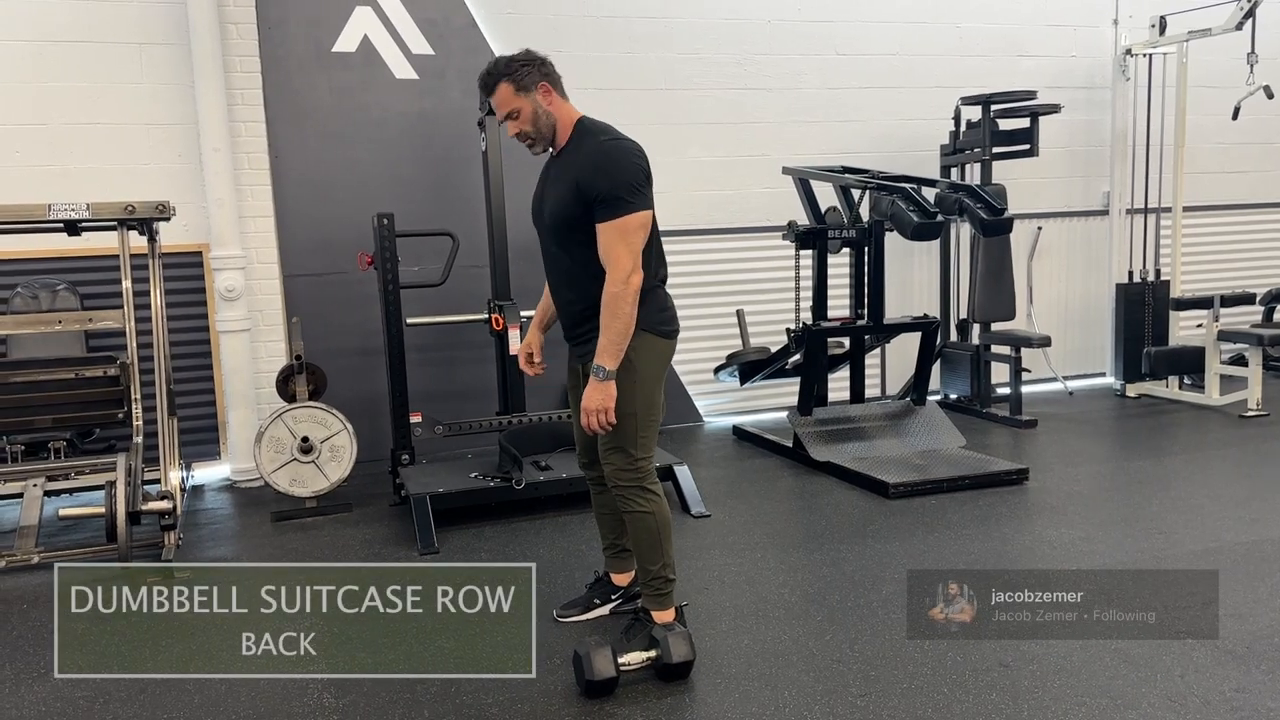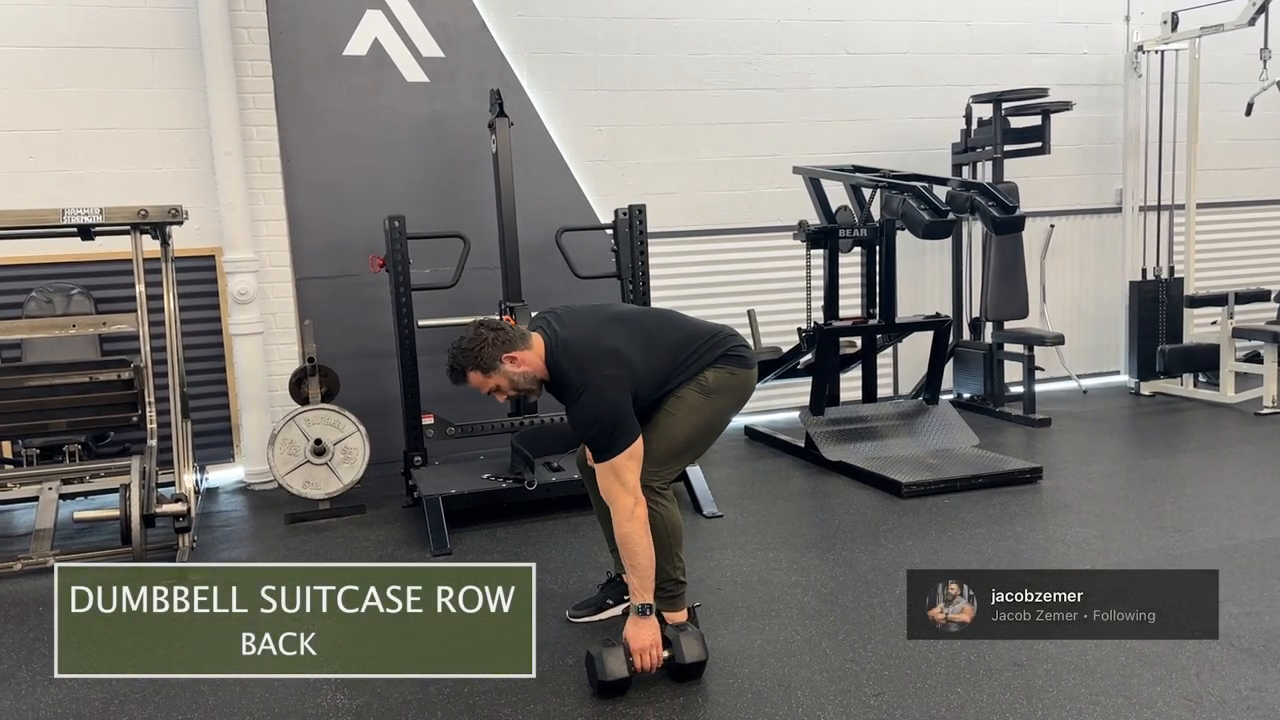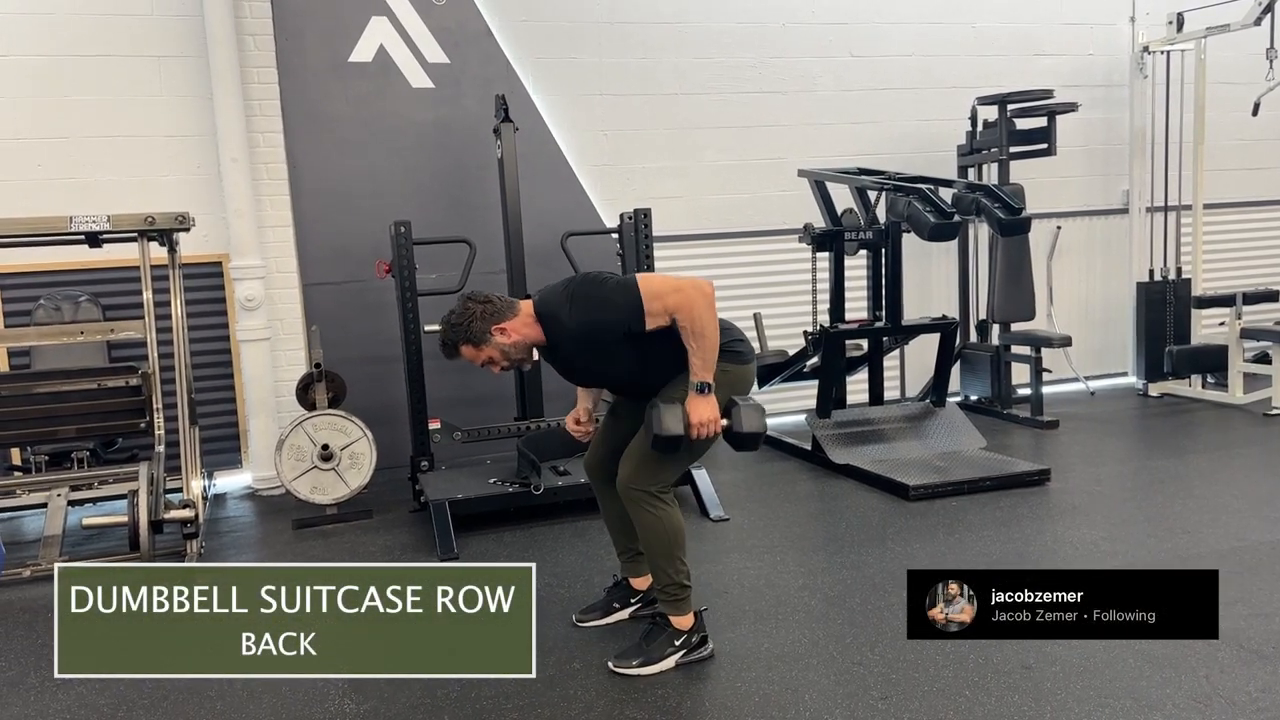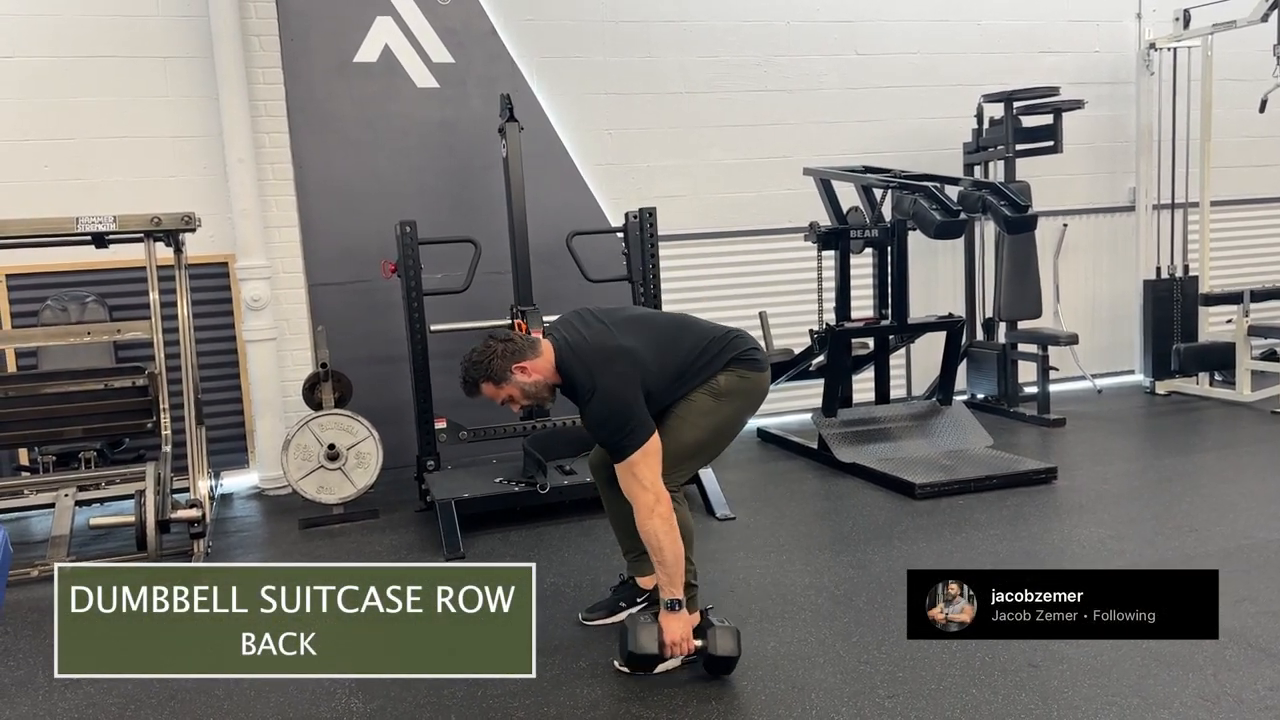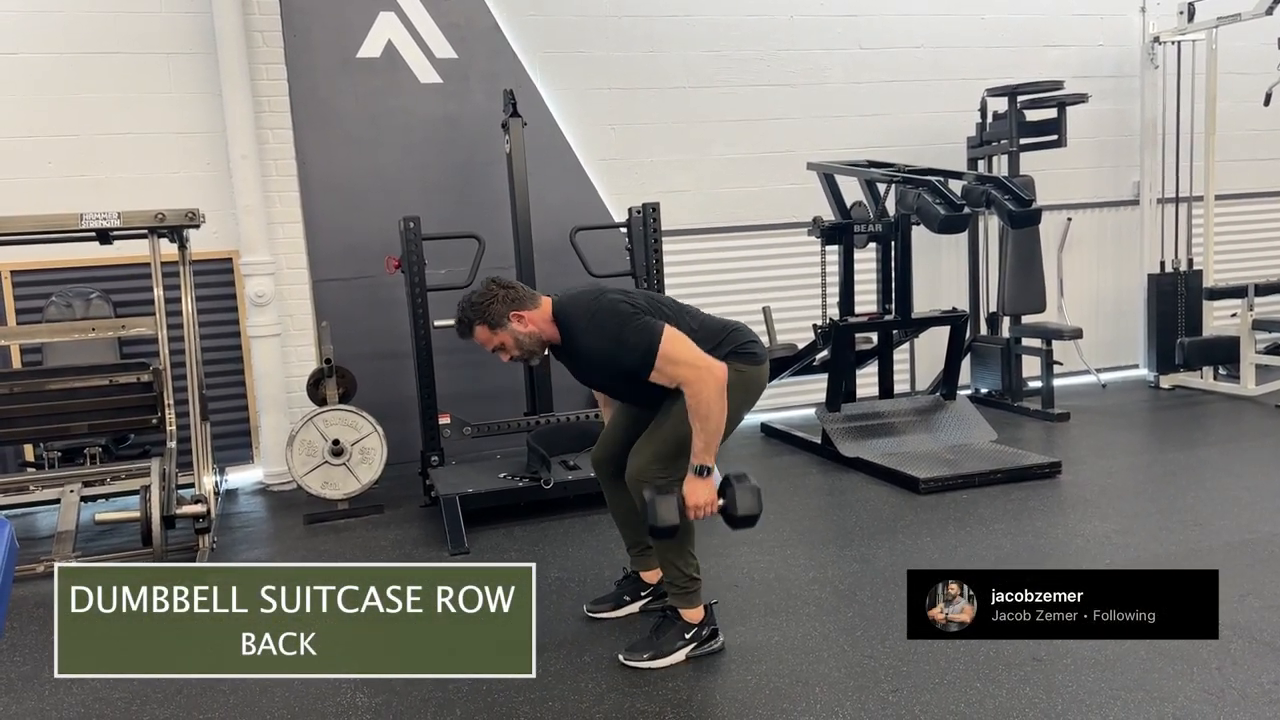
dt=1s
person 1, frame 1
left shoulder: (611, 158)
right shoulder: (556, 165)
left elbow: (625, 275)
left wrist: (603, 375)
right wrist: (540, 324)
left hip: (635, 337)
right hip: (589, 339)
left knee: (628, 472)
right knee: (595, 463)
left ankle: (663, 613)
right ankle: (622, 580)
person 1, frame 2
left shoulder: (593, 385)
right shoulder: (539, 333)
left elbow: (627, 505)
left wrist: (642, 613)
right wrist: (594, 439)
left hip: (723, 368)
right hip: (677, 363)
left knee: (646, 478)
right knee: (593, 463)
left ankle: (674, 617)
right ankle: (630, 582)
person 1, frame 3
left shoulder: (581, 308)
right shoulder: (549, 331)
left elbow: (696, 291)
left wrist: (701, 390)
right wrist: (585, 410)
left hip: (719, 364)
left knee: (640, 480)
right knee: (602, 465)
left ankle: (683, 628)
right ankle: (639, 587)
person 1, frame 4
left shoulder: (604, 388)
right shoulder: (557, 341)
left elbow: (650, 502)
left wrist: (672, 609)
left hip: (737, 372)
right hip: (690, 370)
left knee: (656, 481)
right knee: (606, 466)
left ankle: (690, 621)
right ankle: (645, 584)
person 1, frame 5
left shoulder: (598, 325)
right shoulder: (563, 331)
left elbow: (709, 374)
right elbow: (607, 383)
left wrist: (700, 472)
left hip: (733, 365)
left knee: (649, 472)
right knee: (609, 460)
left ankle: (693, 621)
right ankle: (650, 580)
